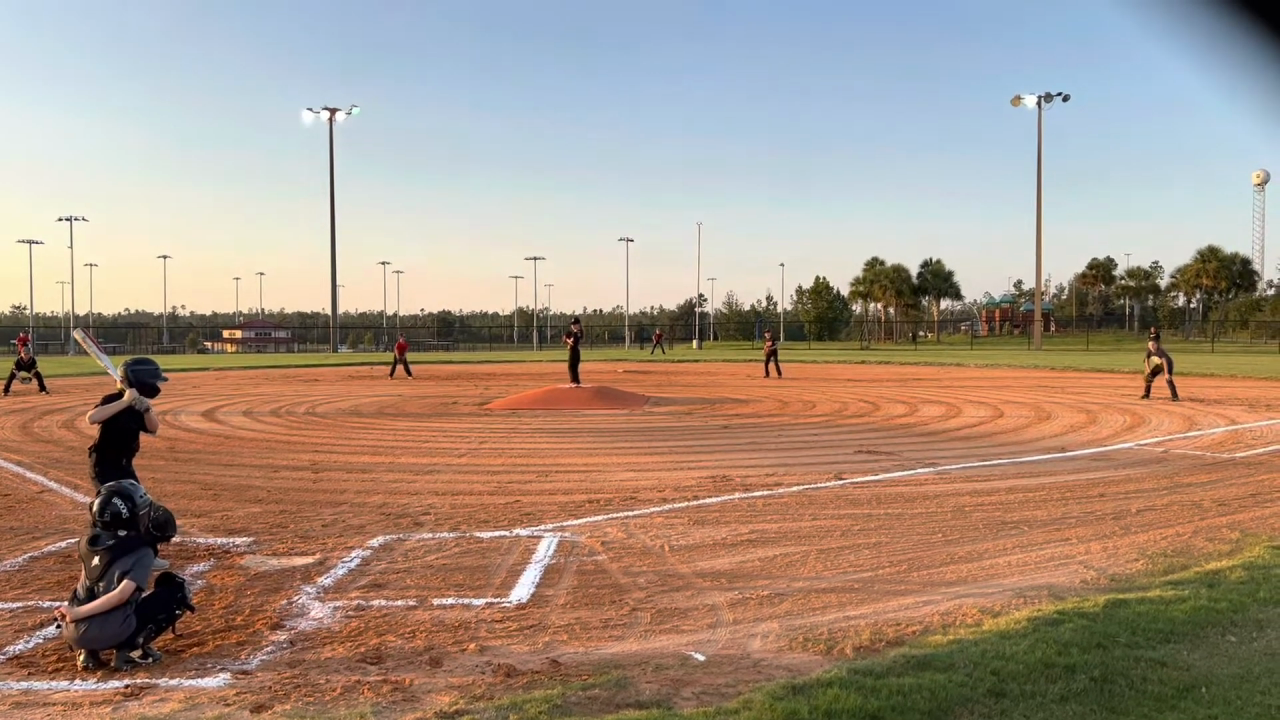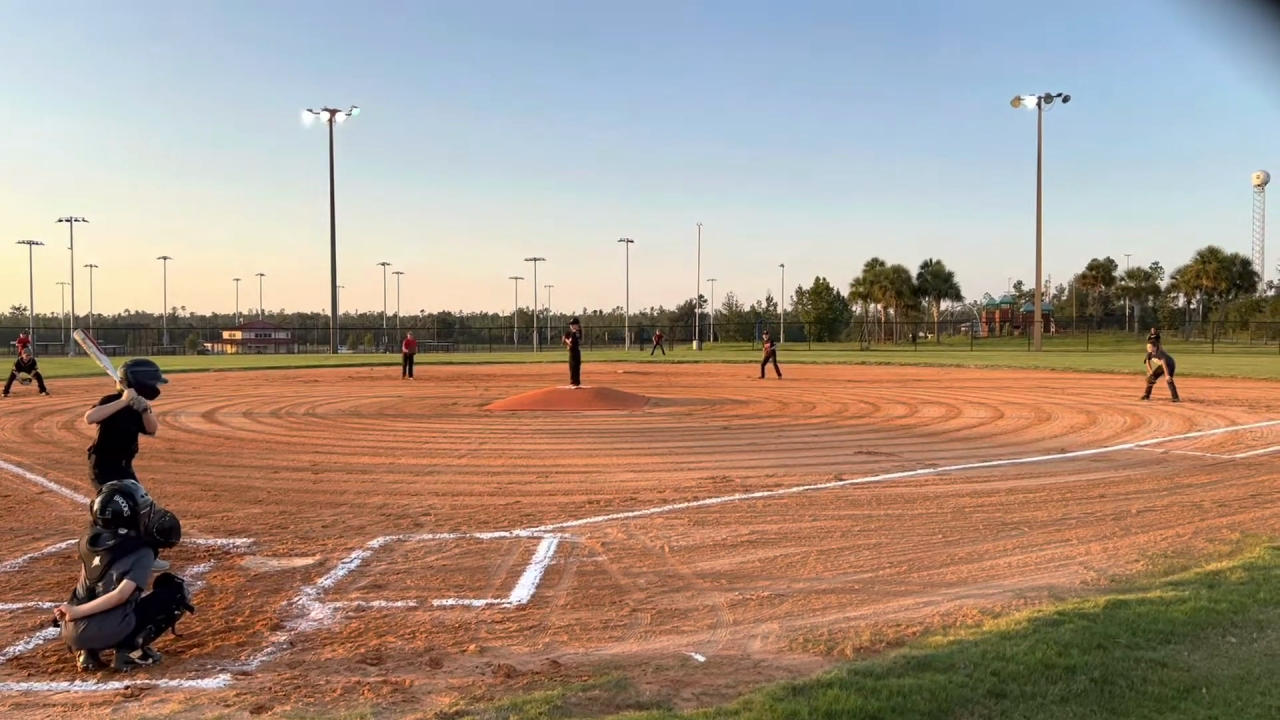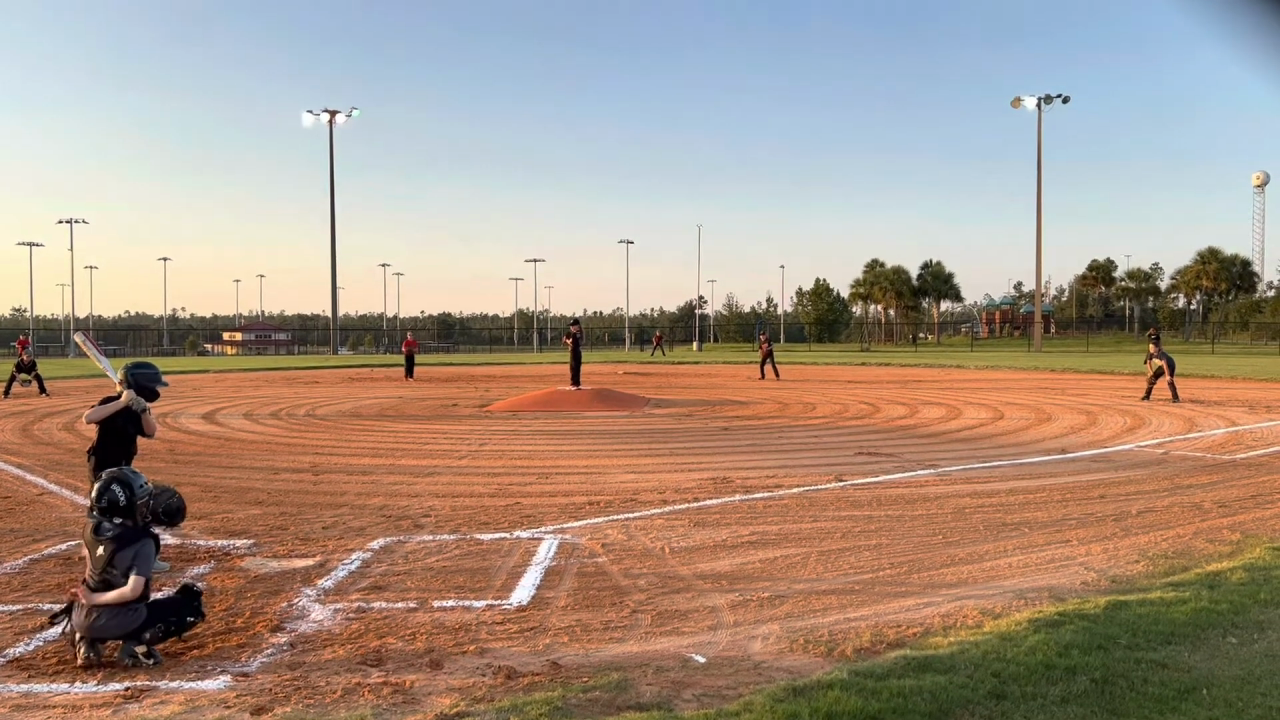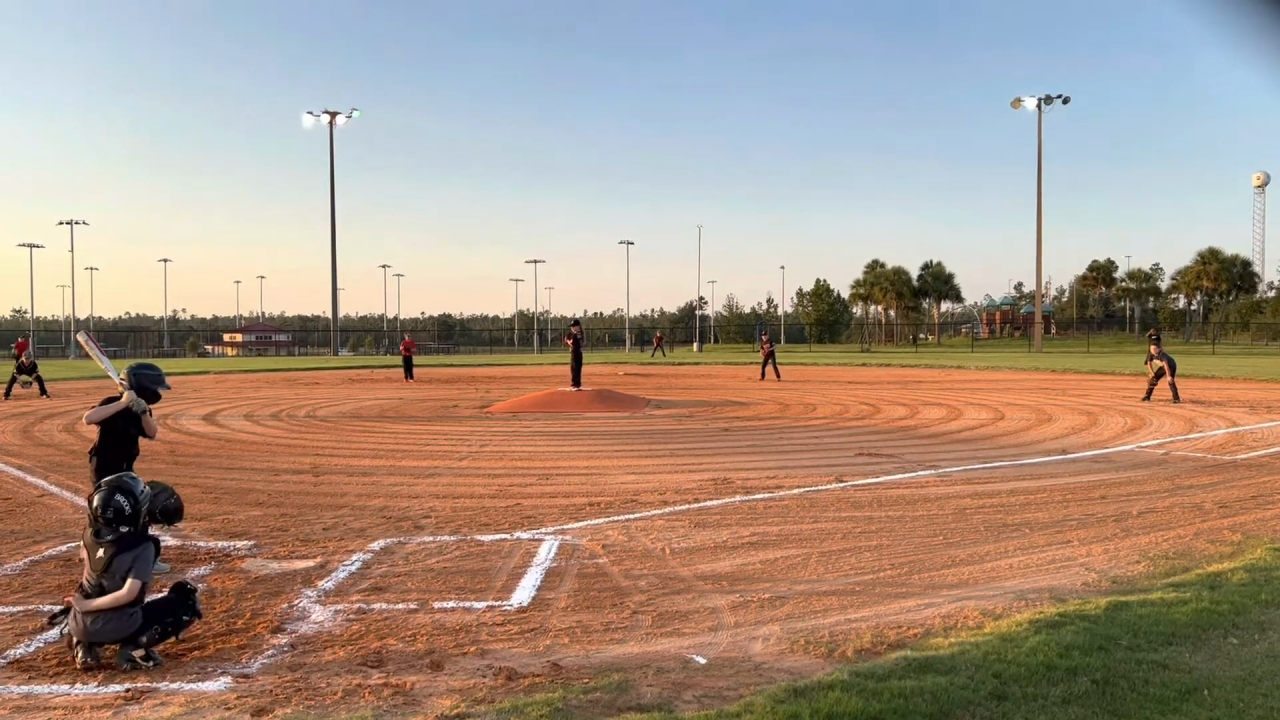
dt=0.4s
person 1, frame 1
right shoulder: (112, 402)
left elbow: (151, 427)
right elbow: (91, 418)
left wrist: (143, 406)
right wrist: (124, 401)
left hip: (124, 465)
right hip: (105, 469)
person 1, frame 2
left shoulder: (139, 405)
right shoulder: (111, 401)
left elbow: (151, 430)
right elbow: (89, 418)
left wrist: (144, 410)
right wrist: (123, 401)
left hip: (124, 466)
right hip: (103, 465)
person 1, frame 3
left shoulder: (138, 406)
right shoulder: (112, 403)
left elbow: (150, 432)
right elbow: (88, 418)
left wrist: (143, 410)
right wrist: (122, 402)
left hip: (124, 467)
right hip: (103, 467)
person 1, frame 4
left shoulder: (140, 408)
right shoulder: (113, 404)
left elbow: (151, 434)
right elbow: (88, 418)
left wrist: (144, 412)
right wrist: (122, 403)
left hip: (125, 468)
right hip: (104, 467)
person 2, frame 1
left shoulder: (90, 542)
right shoulder: (142, 552)
right elbow: (120, 596)
right wrist: (77, 614)
left hip: (73, 632)
right hip: (109, 634)
right knee: (177, 591)
left ankle: (88, 651)
right ankle: (132, 650)
person 2, frame 2
left shoulder: (89, 541)
right shoulder: (142, 552)
right elbow: (119, 596)
right wrist: (76, 612)
left hip: (72, 632)
right hip: (109, 633)
right knee: (175, 592)
left ankle: (87, 651)
right ankle: (131, 651)
person 2, frame 3
left shoulder: (92, 528)
right shoulder: (142, 543)
right elbow: (133, 591)
right wrist: (92, 598)
left hip: (83, 620)
right hip: (120, 624)
right knee: (192, 603)
left ankle: (87, 642)
right ankle: (138, 645)
person 2, frame 4
left shoulder: (91, 533)
right shoulder: (143, 547)
right elbow: (128, 595)
right wrist: (86, 606)
left hip: (80, 626)
right hip: (117, 629)
right knee: (186, 600)
left ankle: (86, 647)
right ankle: (135, 650)
